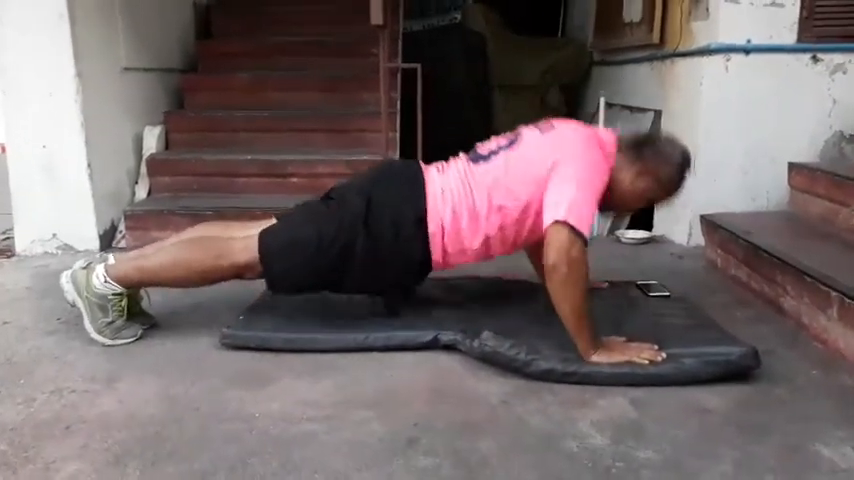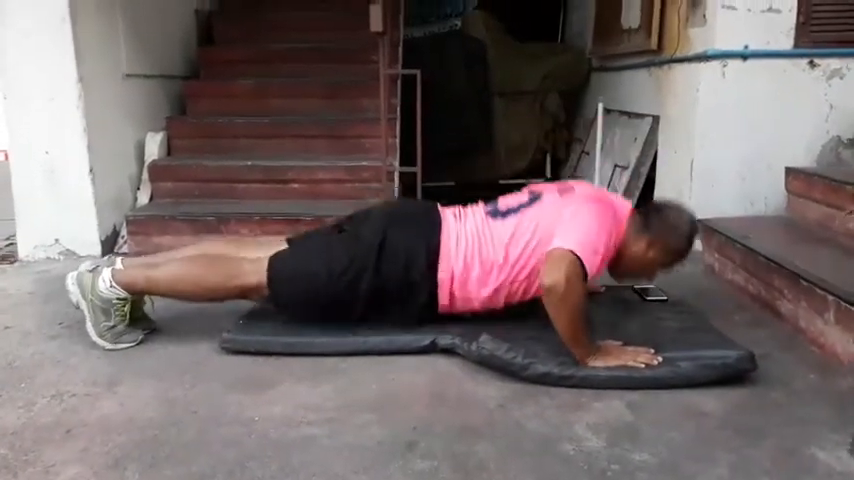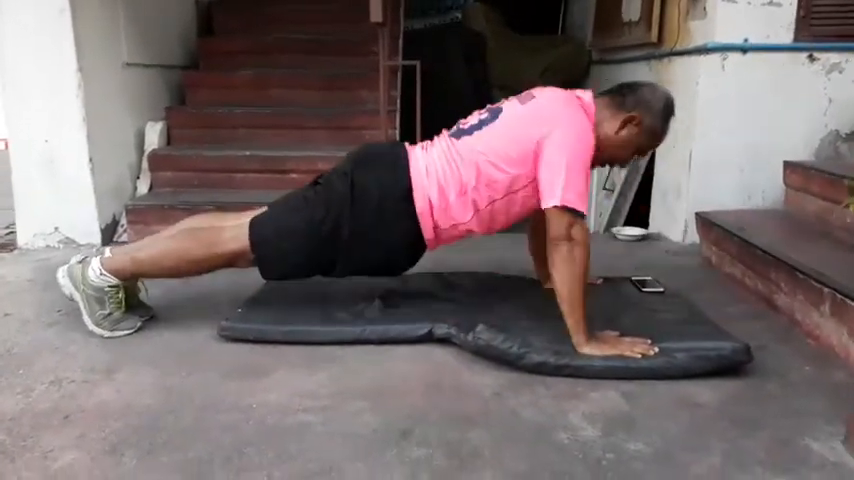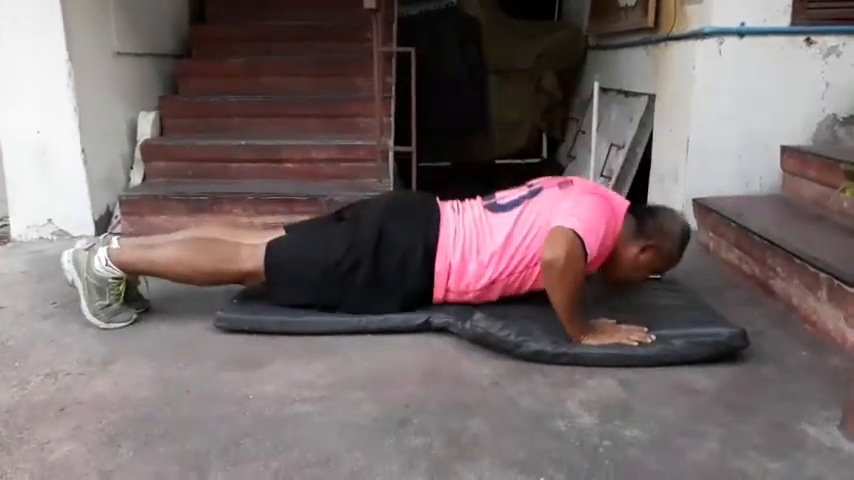
dt=0.5s
person 1, frame 1
left shoulder: (572, 138)
right shoulder: (589, 157)
left elbow: (535, 222)
right elbow: (564, 252)
left wrist: (564, 290)
right wrist: (591, 347)
left hip: (407, 192)
right hip: (402, 225)
left knee: (255, 239)
right knee: (250, 255)
left ankle: (116, 267)
right ankle: (108, 277)
person 1, frame 2
left shoulder: (585, 199)
right shoulder: (600, 220)
right elbow: (555, 283)
left wrist: (570, 294)
right wrist: (588, 352)
left hip: (416, 230)
right hip: (410, 264)
left knee: (265, 257)
right knee: (257, 279)
left ankle: (125, 269)
right ankle: (114, 281)
person 1, frame 3
left shoulder: (558, 108)
right shoulder: (574, 124)
left elbow: (535, 206)
right elbow: (567, 235)
left wrist: (546, 276)
right wrist: (585, 340)
left hip: (395, 177)
right hip: (391, 204)
left knee: (249, 230)
right knee: (243, 245)
left ankle: (111, 261)
right ankle: (104, 270)
person 1, frame 4
left shoulder: (582, 193)
right shoulder: (599, 213)
right elbow: (557, 258)
left wrist: (568, 277)
right wrist: (581, 331)
left hip: (414, 222)
right hip: (408, 258)
left knee: (264, 242)
right knee: (253, 265)
left ankle: (113, 251)
right ankle: (110, 259)
